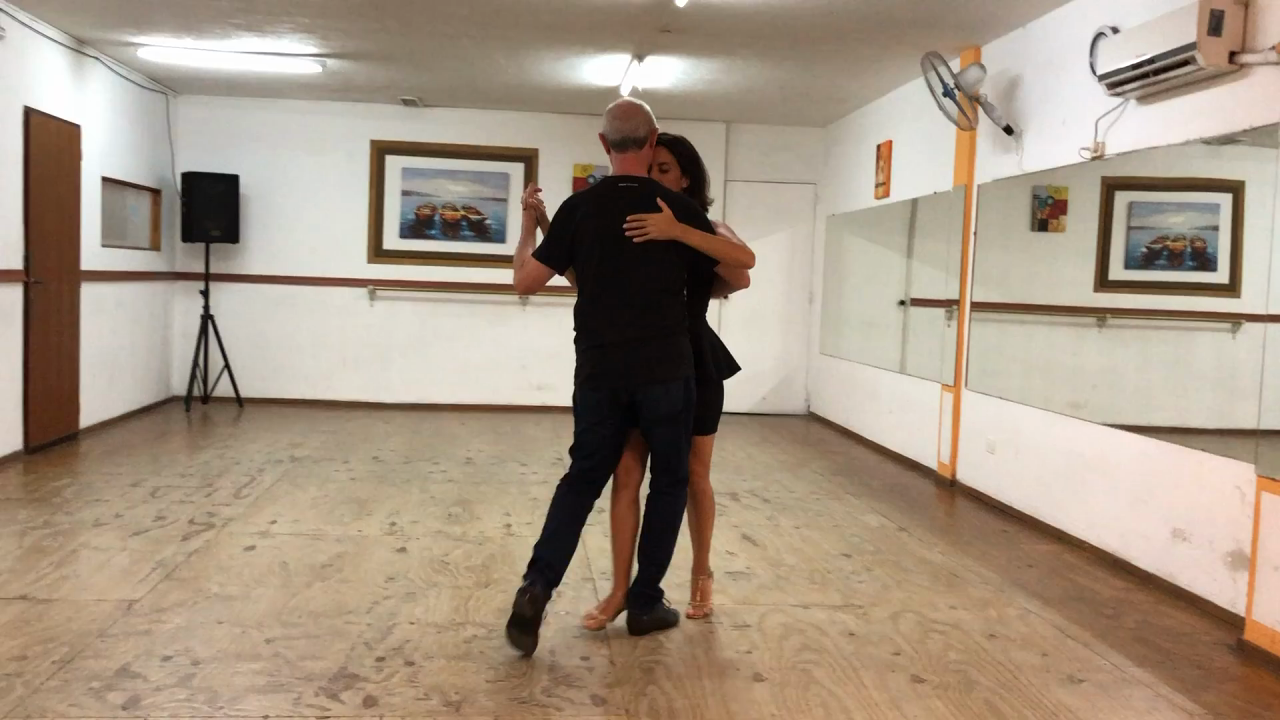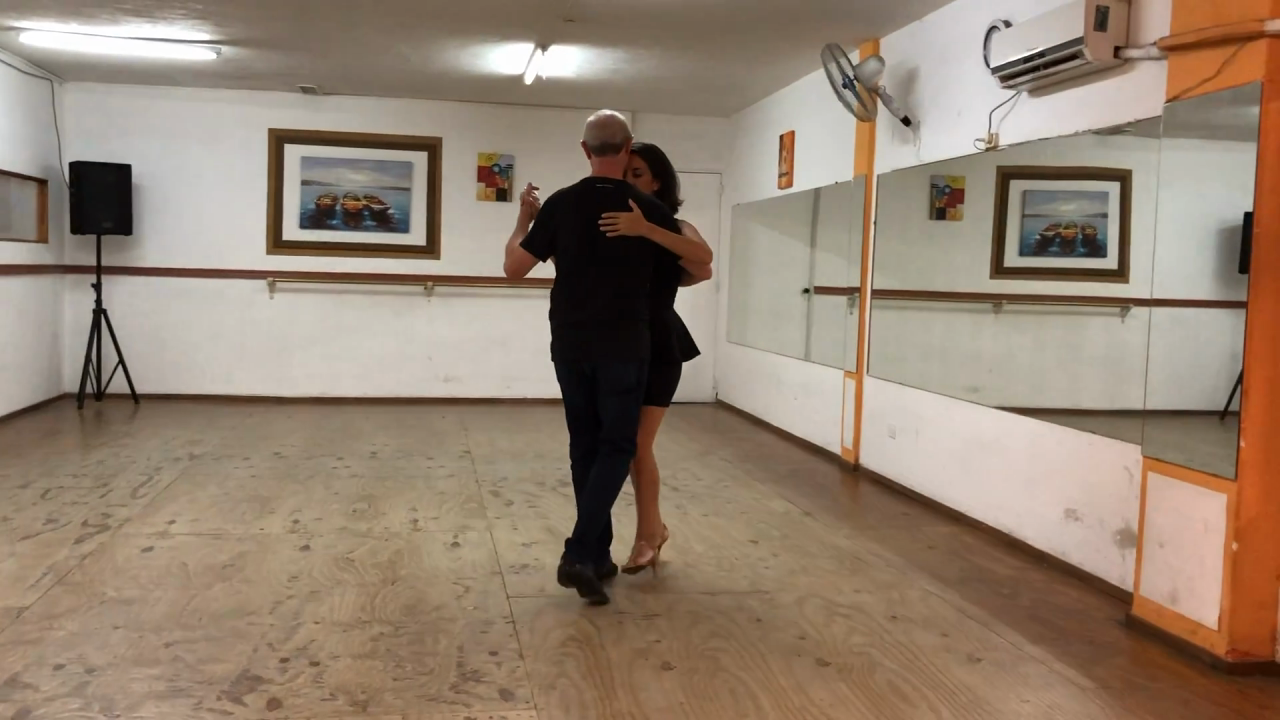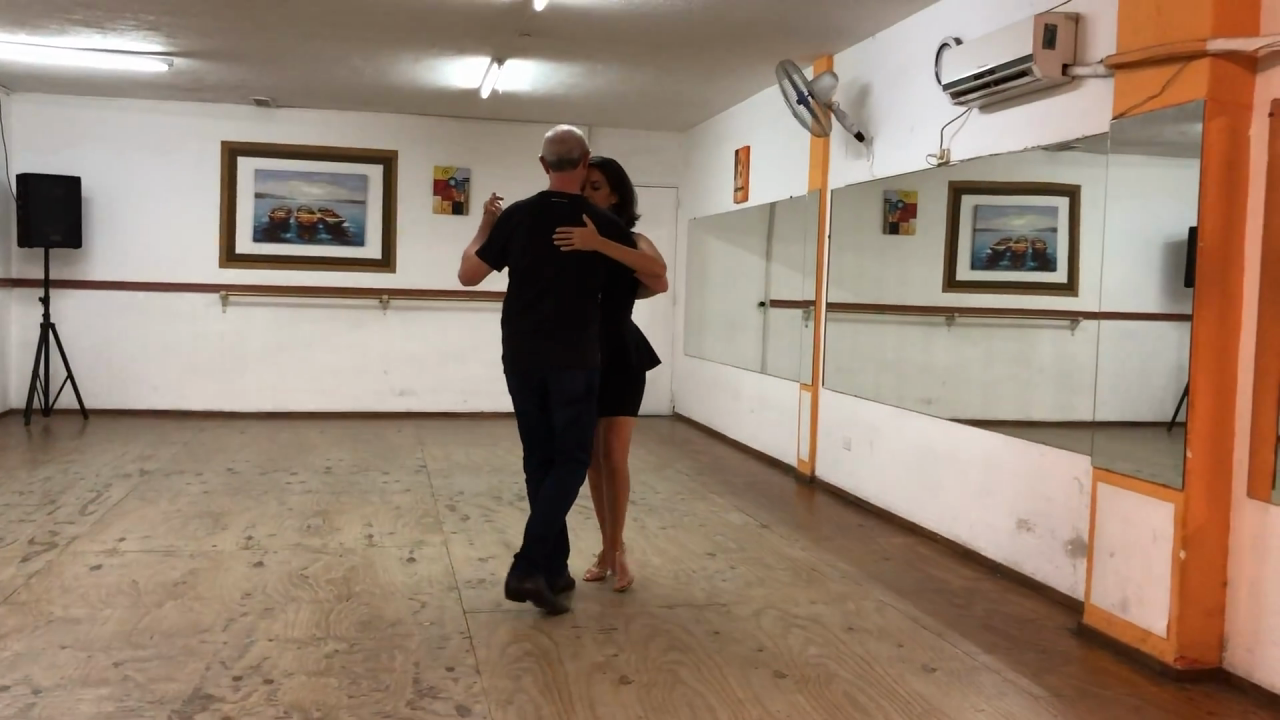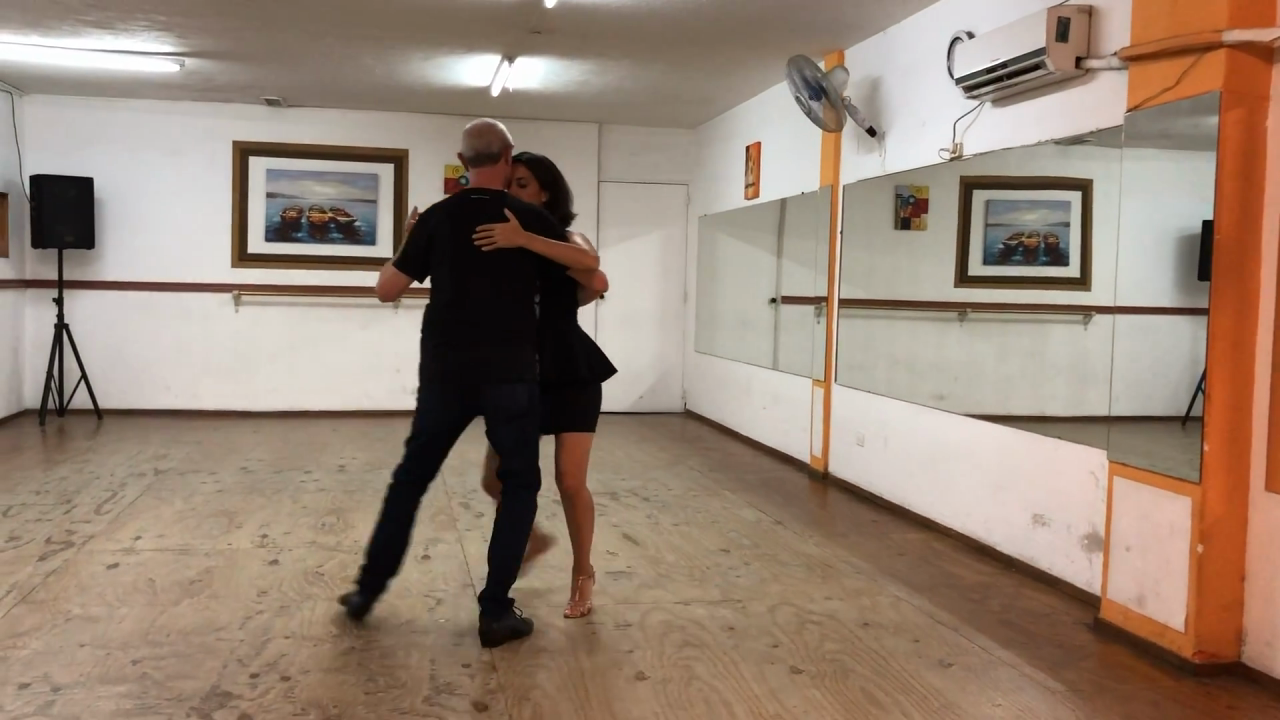
dt=1s
person 1, frame 1
left shoulder: (579, 208)
right shoulder: (681, 210)
left elbow: (525, 280)
left wrist: (529, 225)
right wrist: (695, 290)
left hip: (599, 370)
right hip: (665, 370)
left knee: (583, 478)
right knee: (671, 481)
left ankle: (537, 590)
right ankle: (645, 600)
person 1, frame 2
left shoulder: (561, 204)
right shoulder: (648, 210)
left elbow: (514, 267)
left wrist: (524, 219)
right wrist: (658, 279)
left hip: (570, 348)
right hip: (623, 349)
left knee: (585, 449)
right knee: (615, 450)
left ankle: (596, 553)
right ankle: (580, 552)
person 1, frame 3
left shoulder: (517, 216)
right shoulder: (603, 224)
left elbow: (469, 275)
left wrist: (486, 227)
left hip: (521, 359)
right hip: (573, 361)
left knee: (540, 462)
right knee: (571, 460)
left ankle: (553, 568)
right ankle: (530, 565)
person 1, frame 4
left shoulder: (436, 219)
right shoulder: (532, 221)
left elbow: (388, 290)
right elbow: (590, 276)
left wrist: (404, 244)
left hip: (444, 372)
right hip: (509, 374)
left knee: (412, 474)
right knee: (520, 488)
left ankle: (369, 587)
right ankle: (496, 610)
person 2, frame 1
left shoulder: (707, 233)
right shoulder: (631, 231)
left elbow: (744, 264)
left wrist: (678, 231)
left hip: (694, 365)
left knee: (692, 477)
right knee: (624, 478)
left ankle: (701, 577)
right ankle: (621, 588)
person 2, frame 2
left shoulder: (674, 229)
right shoulder: (610, 227)
left elbow: (704, 260)
left wrist: (646, 229)
left hip: (659, 345)
left knee: (639, 443)
left ankle: (646, 539)
right ankle: (656, 528)
person 2, frame 3
left shoulder: (631, 242)
right shoulder: (567, 238)
left elbow: (657, 272)
left wrist: (599, 244)
left hip: (621, 359)
left knee: (613, 457)
right knee: (592, 458)
left ankle: (615, 551)
right ankle: (610, 545)
person 2, frame 4
left shoulder: (565, 243)
right shoulder: (499, 245)
left elbow: (592, 273)
left wrist: (522, 239)
left hip: (572, 373)
left knee: (569, 479)
right knee: (496, 479)
left ankle: (583, 573)
right ankle: (531, 539)
